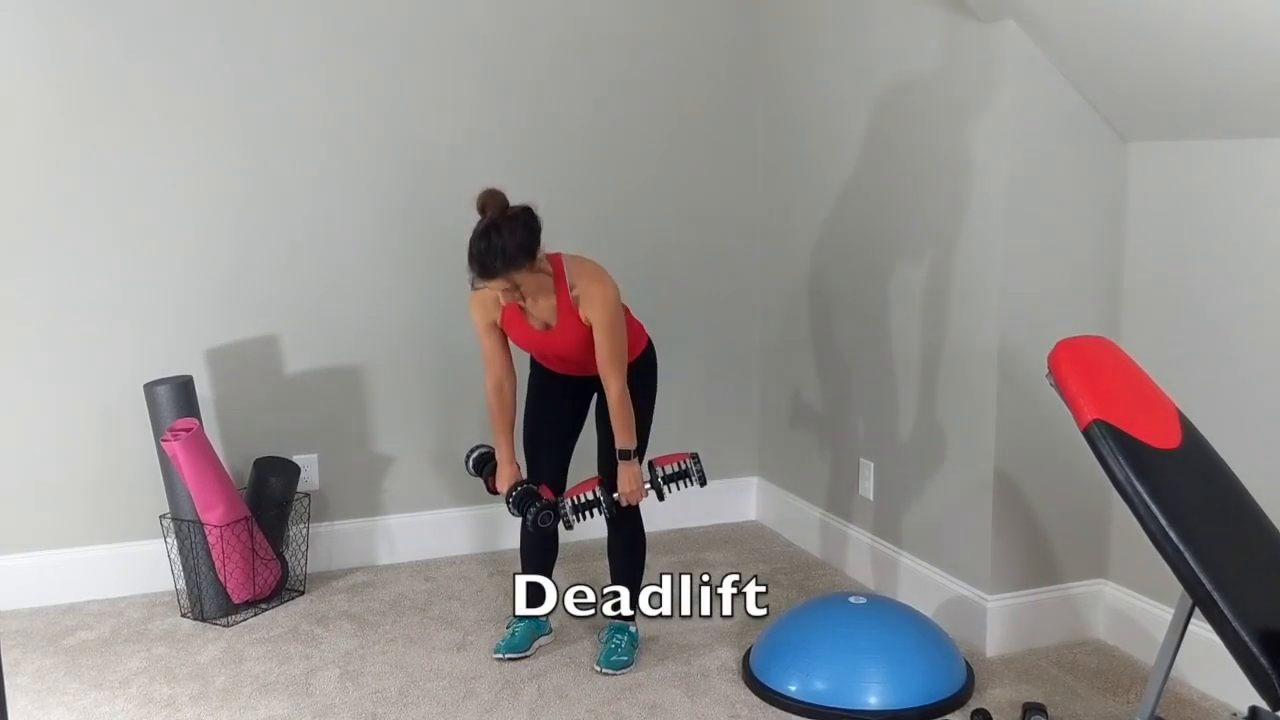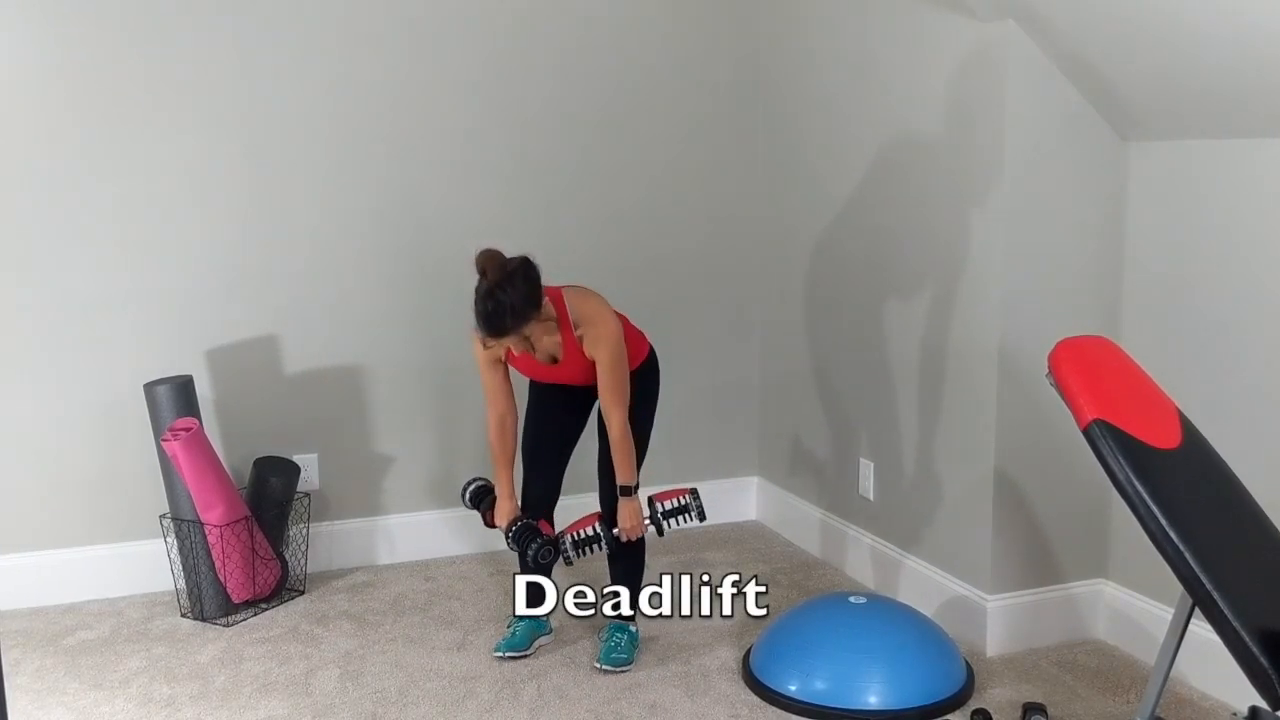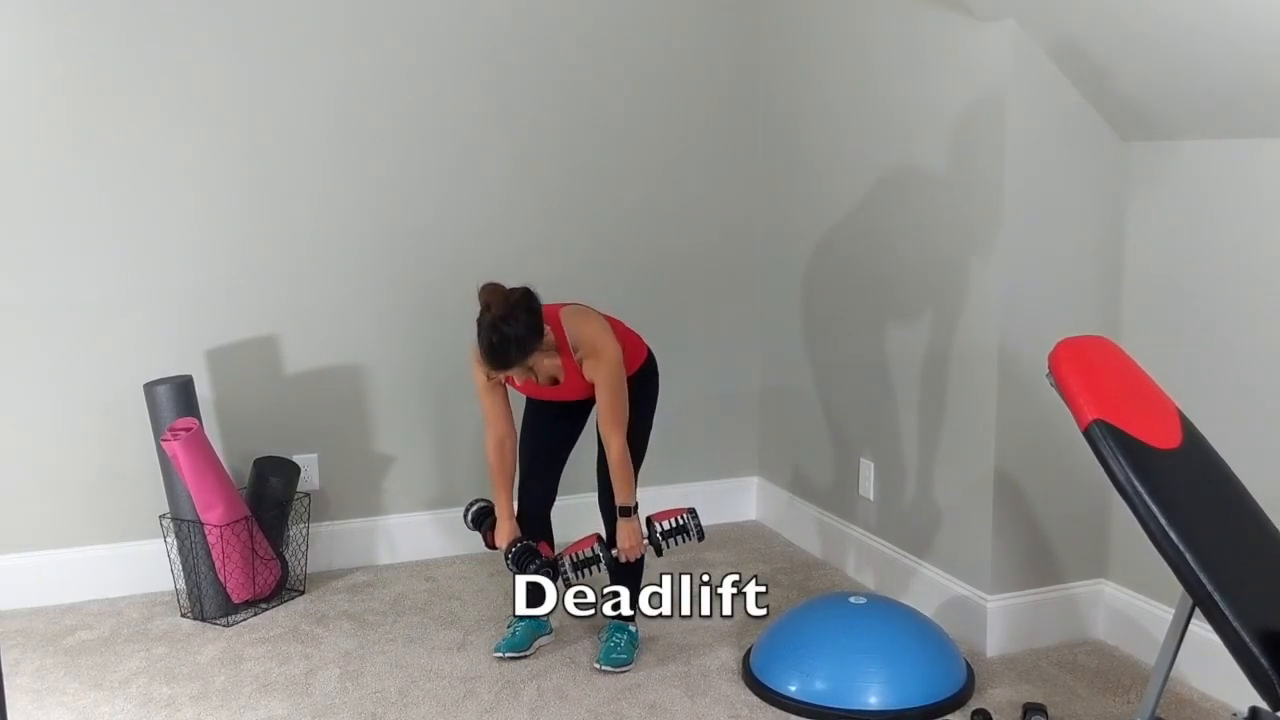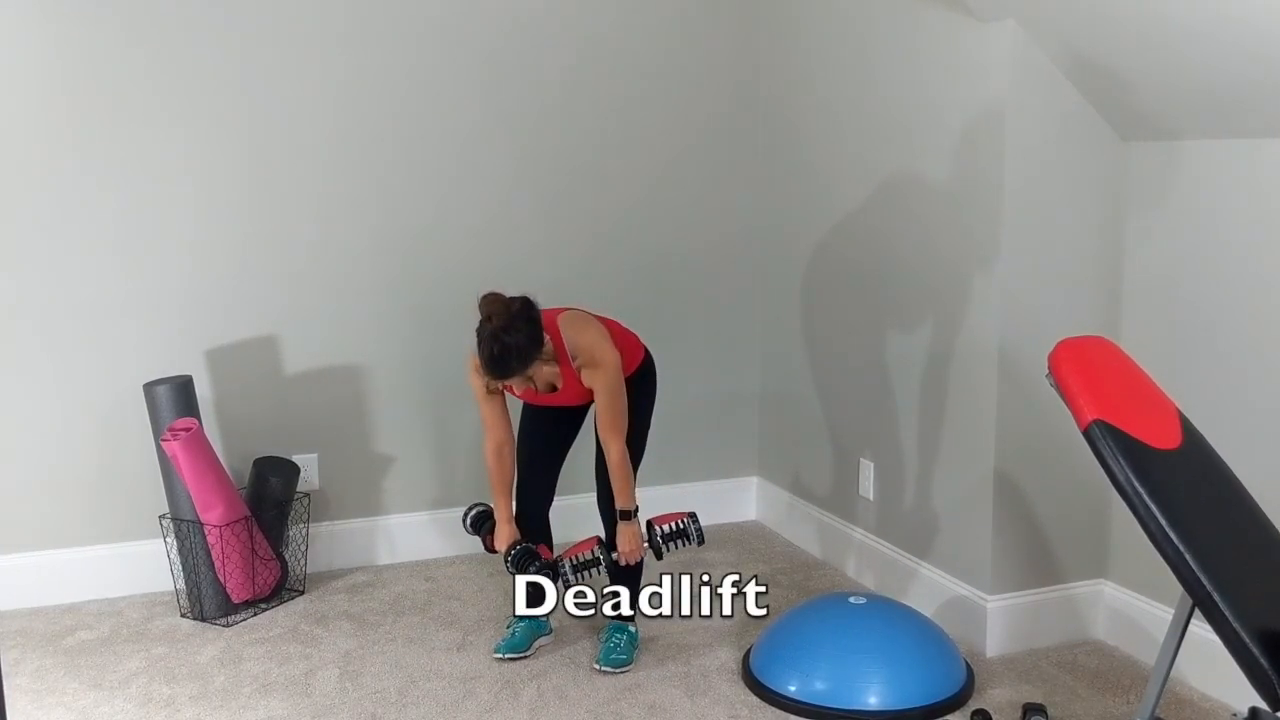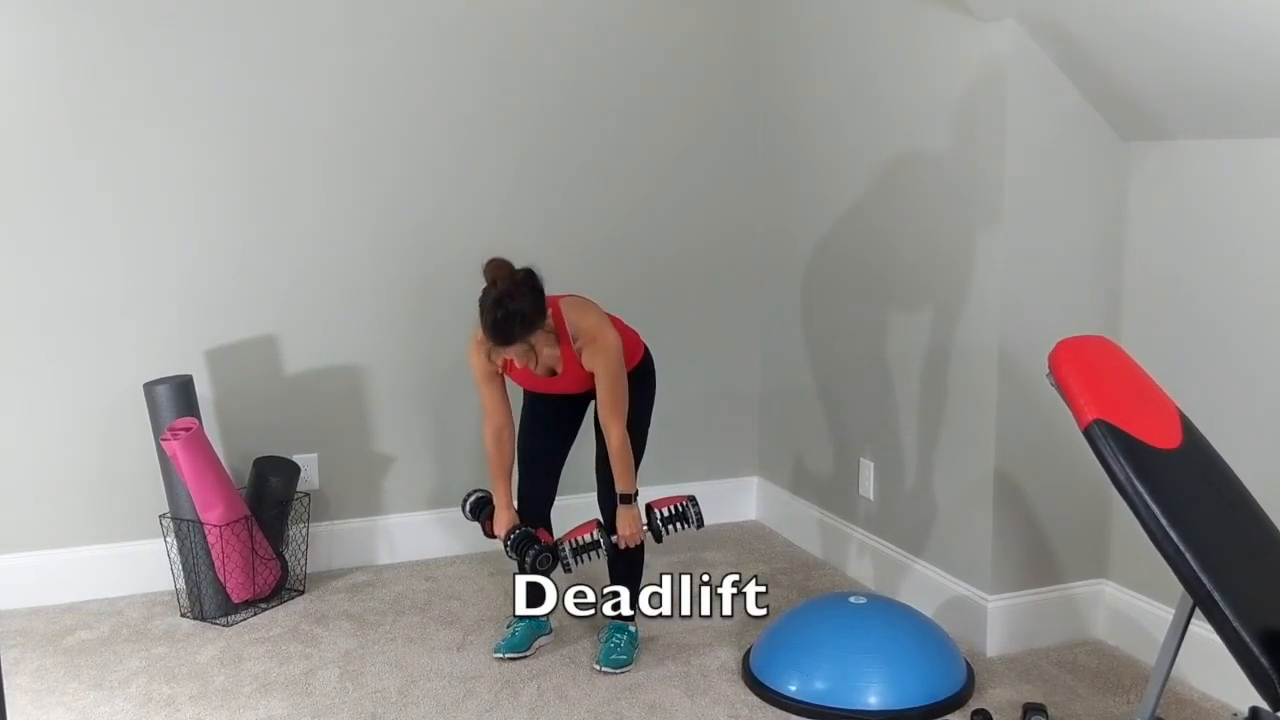
dt=0.4s
person 1, frame 1
left shoulder: (592, 287)
right shoulder: (486, 301)
left elbow: (613, 382)
right elbow: (500, 382)
left wrist: (627, 459)
right wrist: (505, 459)
left hip: (628, 370)
right hip: (553, 375)
left knee: (619, 499)
left ankle: (623, 623)
right ankle: (532, 616)
person 1, frame 2
left shoulder: (594, 321)
right shoulder: (491, 335)
left elbow: (615, 419)
right elbow: (501, 416)
left wrist: (629, 495)
right wrist: (504, 495)
left hip: (630, 376)
right hip: (555, 386)
left knee: (614, 507)
right knee: (535, 497)
left ankle: (623, 622)
right ankle: (532, 616)
person 1, frame 3
left shoulder: (594, 343)
right shoulder: (489, 357)
left elbow: (615, 439)
right elbow: (500, 436)
left wrist: (627, 515)
right wrist: (503, 516)
left hip: (630, 377)
right hip: (554, 393)
left knee: (612, 503)
right knee: (532, 497)
left ankle: (623, 623)
right ankle: (533, 615)
person 1, frame 4
left shoulder: (593, 350)
right shoulder: (487, 364)
left elbow: (614, 444)
right elbow: (498, 442)
left wrist: (628, 520)
right wrist: (503, 519)
left hip: (628, 376)
right hip: (552, 394)
left knee: (611, 502)
right knee: (530, 497)
left ankle: (622, 623)
right ankle: (533, 616)
person 1, frame 5
left shoulder: (593, 333)
right shoulder: (485, 346)
left elbow: (615, 429)
right elbow: (498, 427)
left wrist: (628, 503)
right wrist: (502, 503)
left hip: (627, 374)
right hip: (550, 392)
left knee: (611, 503)
right knee: (532, 500)
left ankle: (622, 623)
right ankle: (532, 617)
